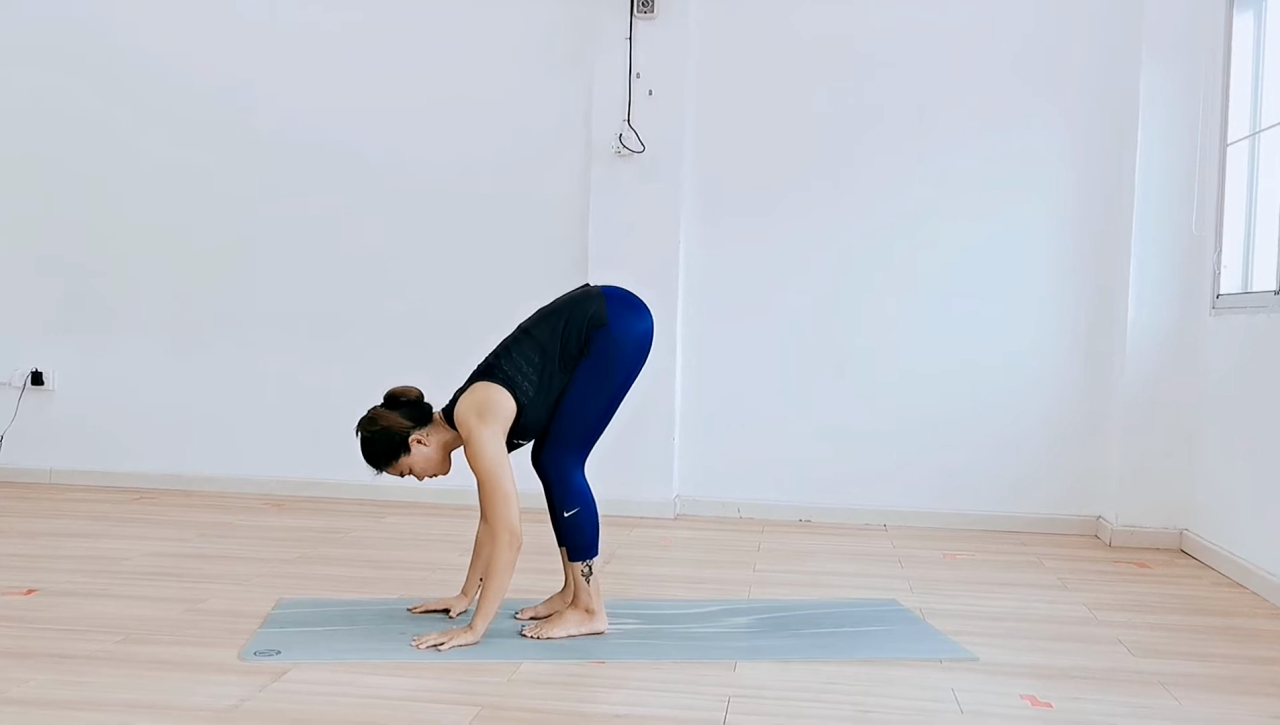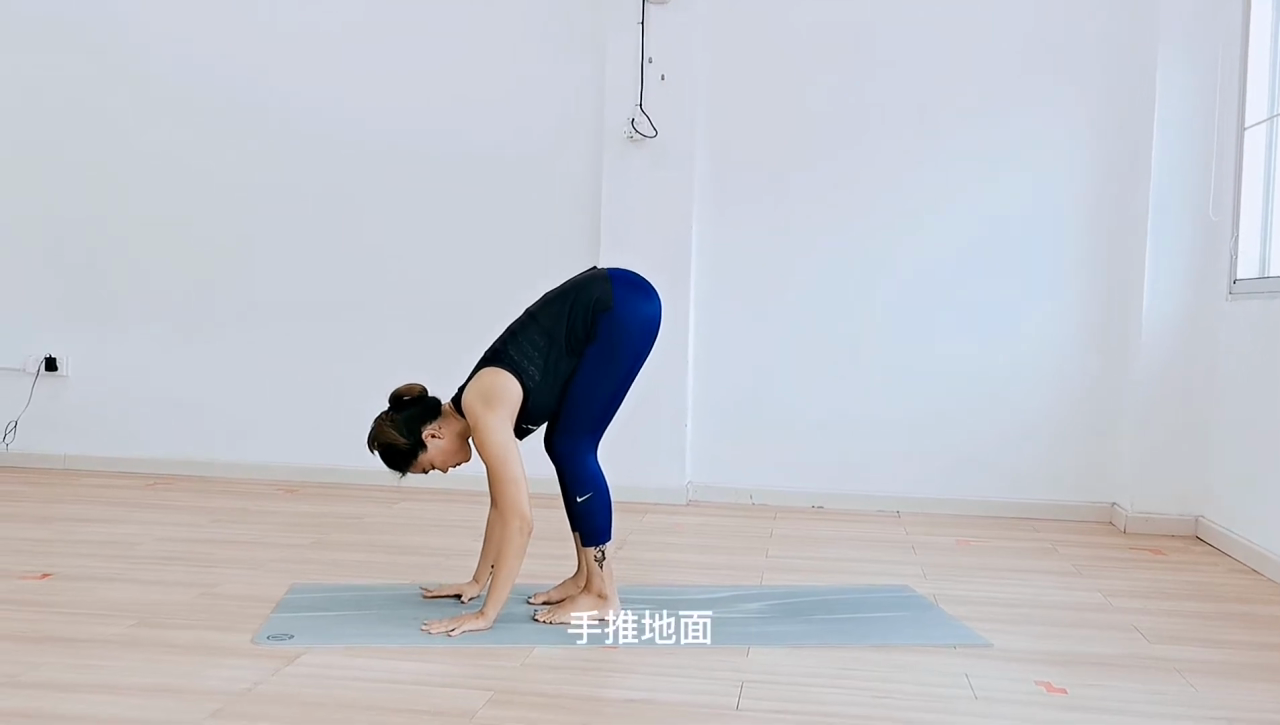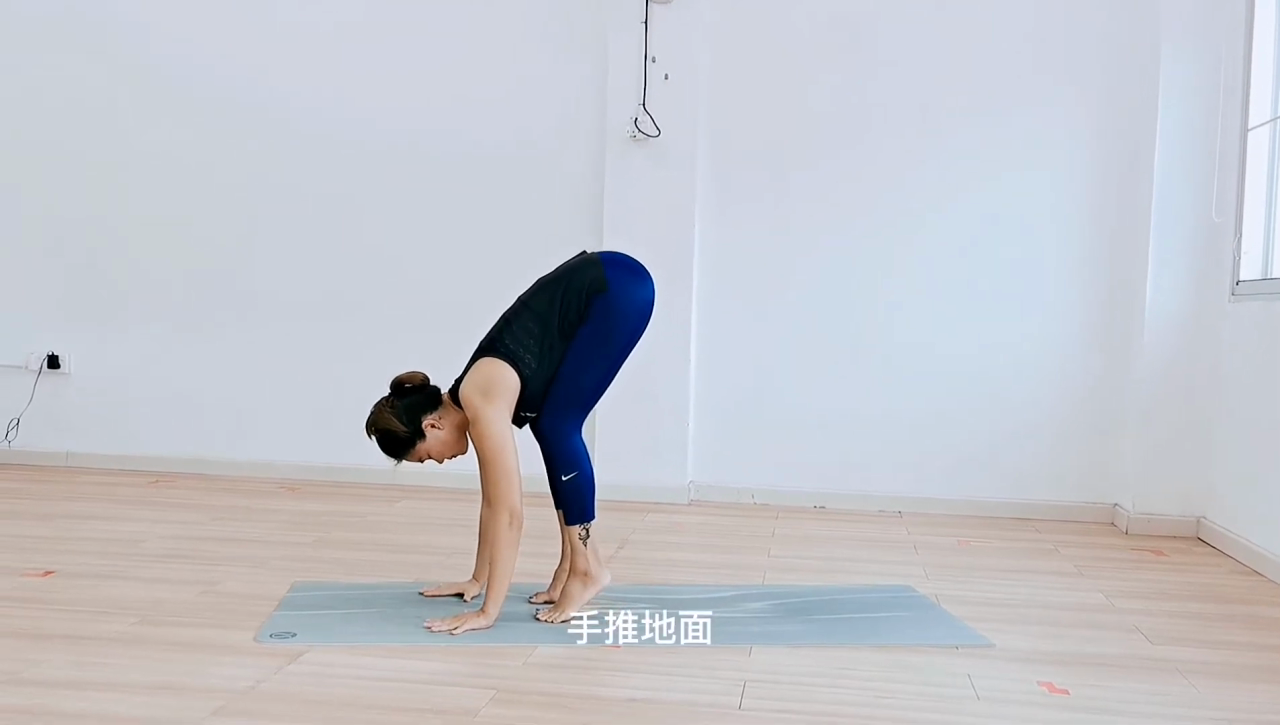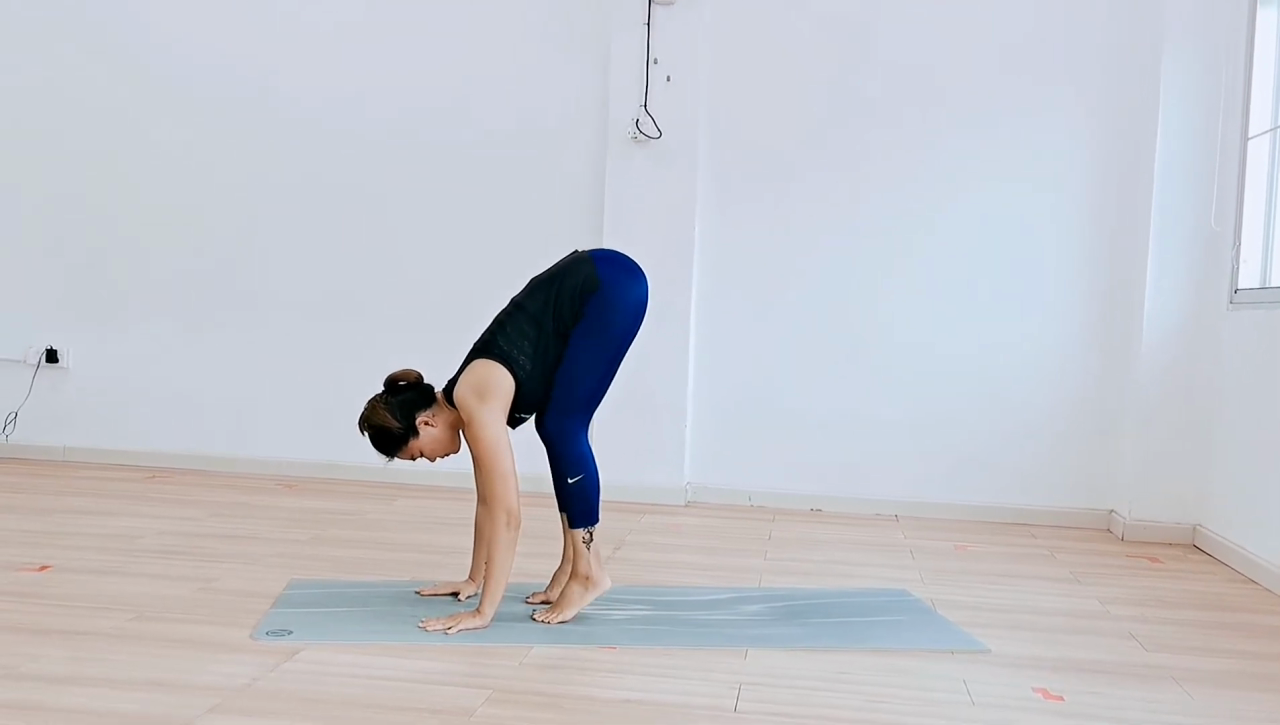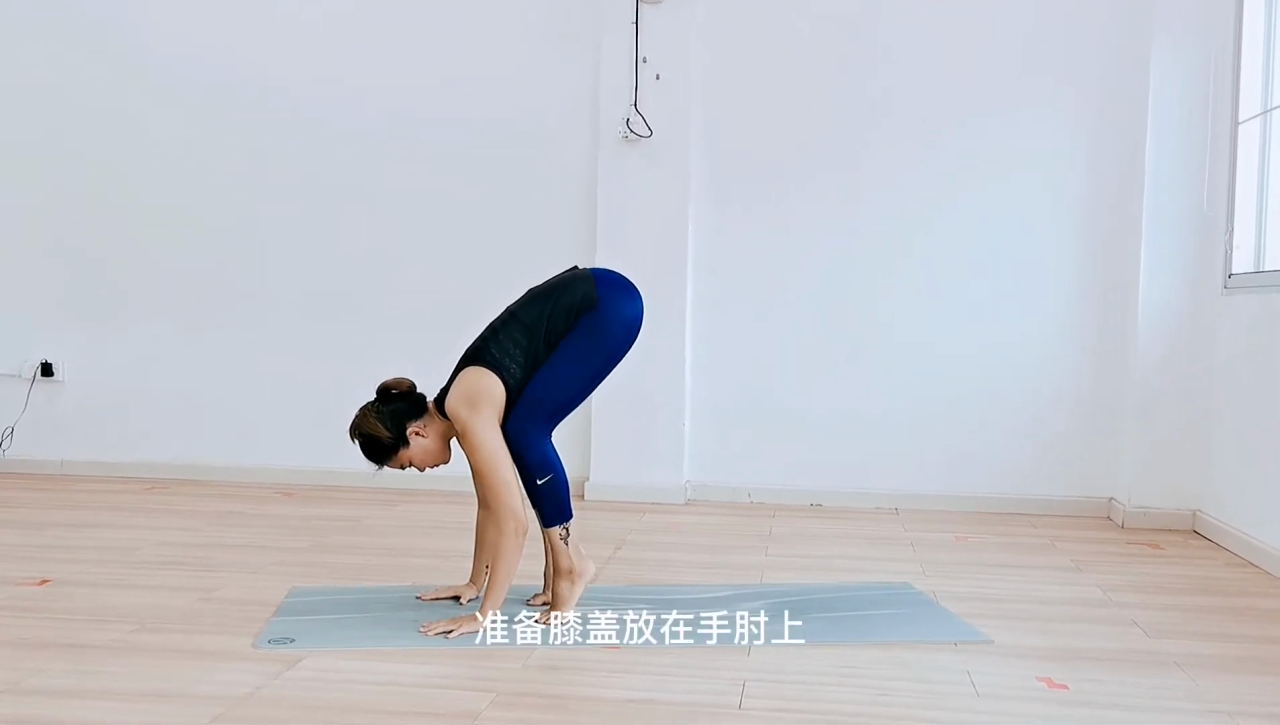
dt=1s
person 1, frame 1
left shoulder: (477, 428)
right shoulder: (471, 421)
left elbow: (509, 535)
right elbow: (492, 520)
left wrist: (475, 628)
right wrist: (466, 596)
left hip: (618, 324)
right hip: (595, 326)
left knee: (560, 464)
right knee: (549, 462)
left ankle: (589, 608)
right ankle: (573, 591)
person 1, frame 2
left shoulder: (484, 415)
right shoulder: (478, 408)
left elbow: (519, 520)
right elbow: (502, 505)
left wrist: (486, 614)
right wrist: (477, 581)
left hip: (625, 305)
right hip: (603, 306)
left knee: (572, 448)
right knee: (563, 446)
left ankle: (601, 591)
right ankle: (586, 575)
person 1, frame 3
left shoulder: (481, 404)
right shoulder: (473, 403)
left elbow: (509, 512)
right elbow: (492, 500)
left wrist: (487, 612)
right wrist: (478, 580)
left hip: (619, 287)
right hip: (597, 290)
left knee: (558, 428)
right knee: (549, 428)
left ankle: (587, 568)
right ankle: (572, 564)
person 1, frame 4
left shoulder: (476, 404)
right shoulder: (467, 404)
left elbow: (506, 513)
right elbow: (488, 499)
left wrist: (484, 612)
right wrist: (475, 579)
left hip: (612, 285)
right hip: (590, 289)
left knee: (563, 429)
right knee: (554, 428)
left ankle: (587, 572)
right ankle: (571, 566)
person 1, frame 5
left shoulder: (468, 413)
right shoulder: (461, 410)
left elbow: (513, 522)
right elbow: (490, 504)
left wrist: (485, 616)
right wrist: (475, 583)
left hip: (609, 302)
right hip: (584, 306)
left knee: (525, 433)
right knee: (524, 436)
left ankle: (571, 565)
right ankle: (558, 571)
